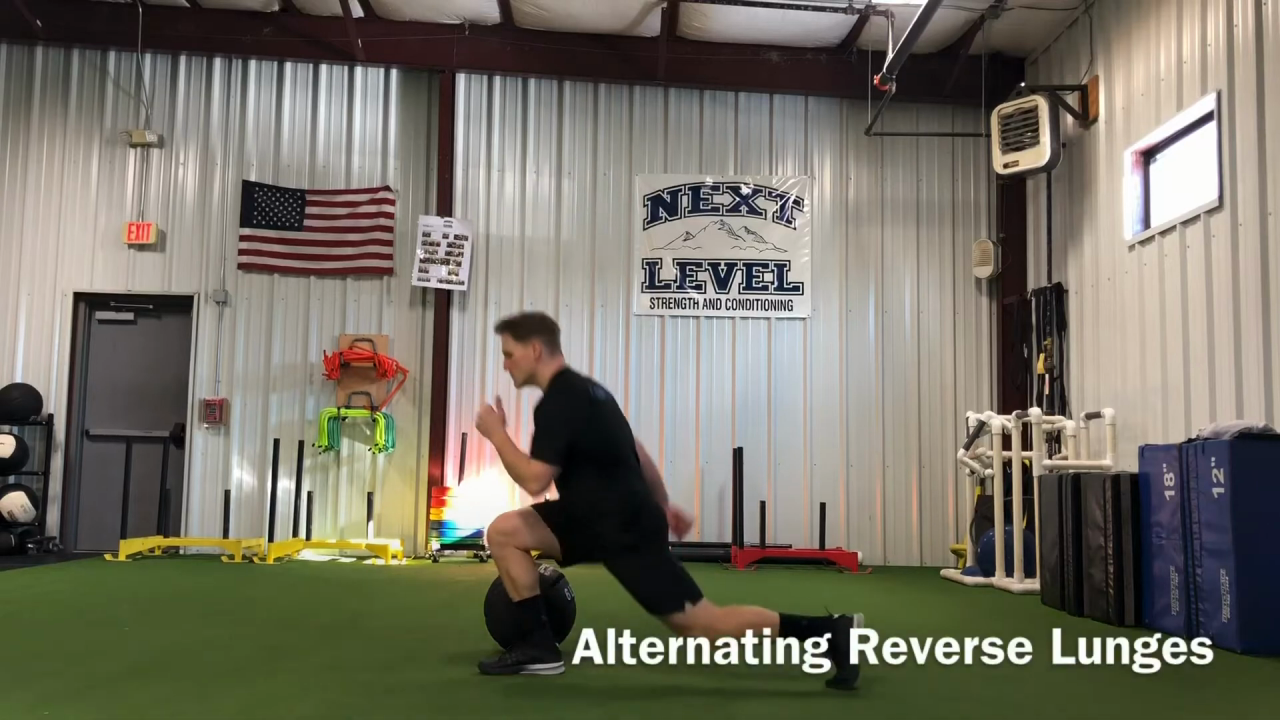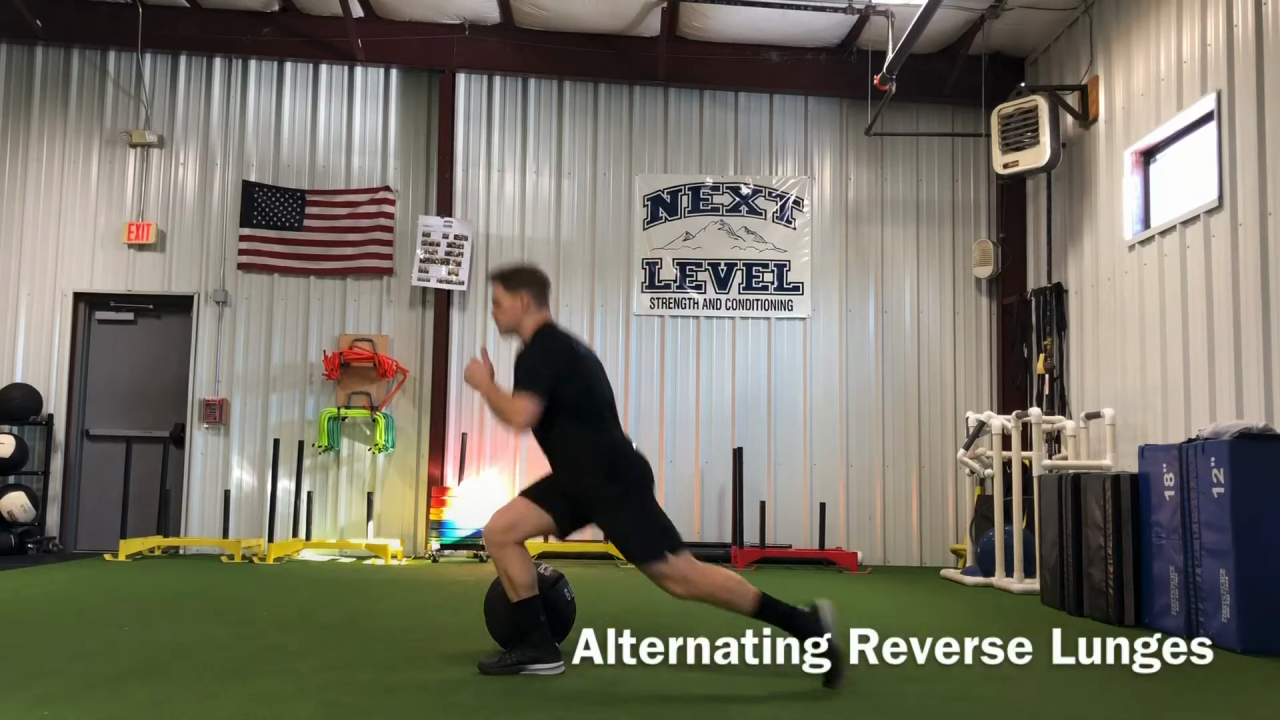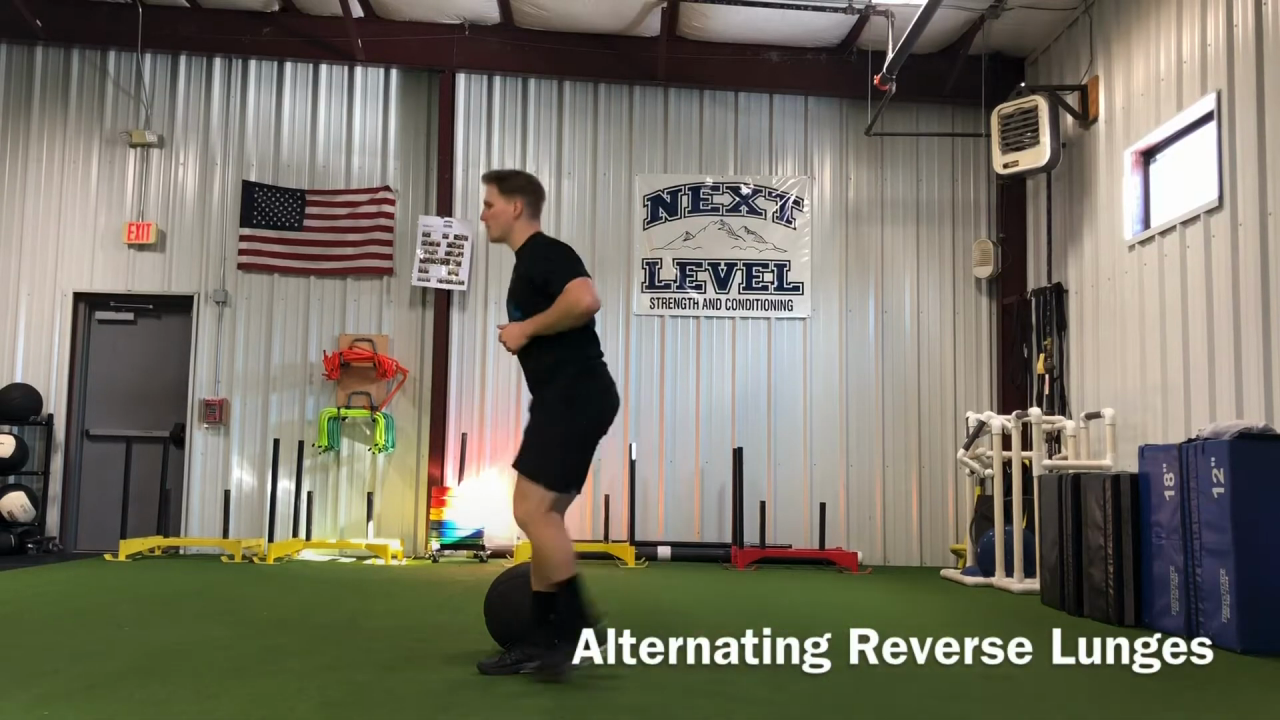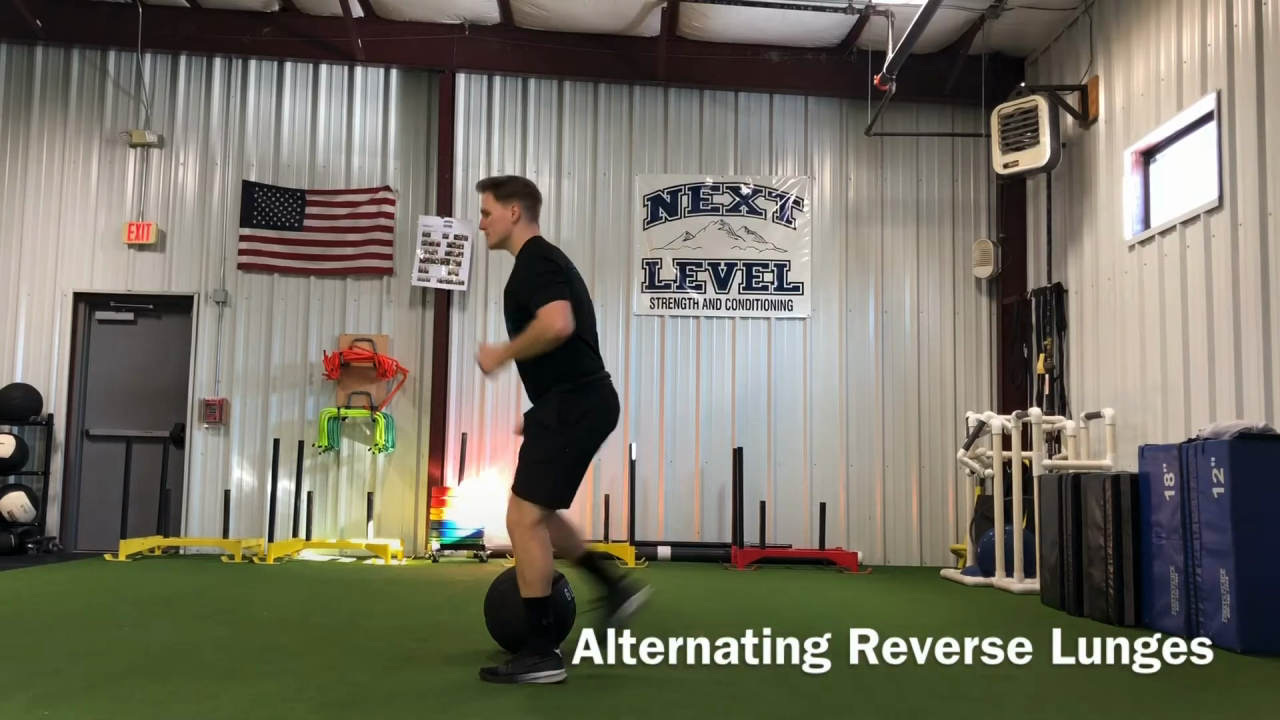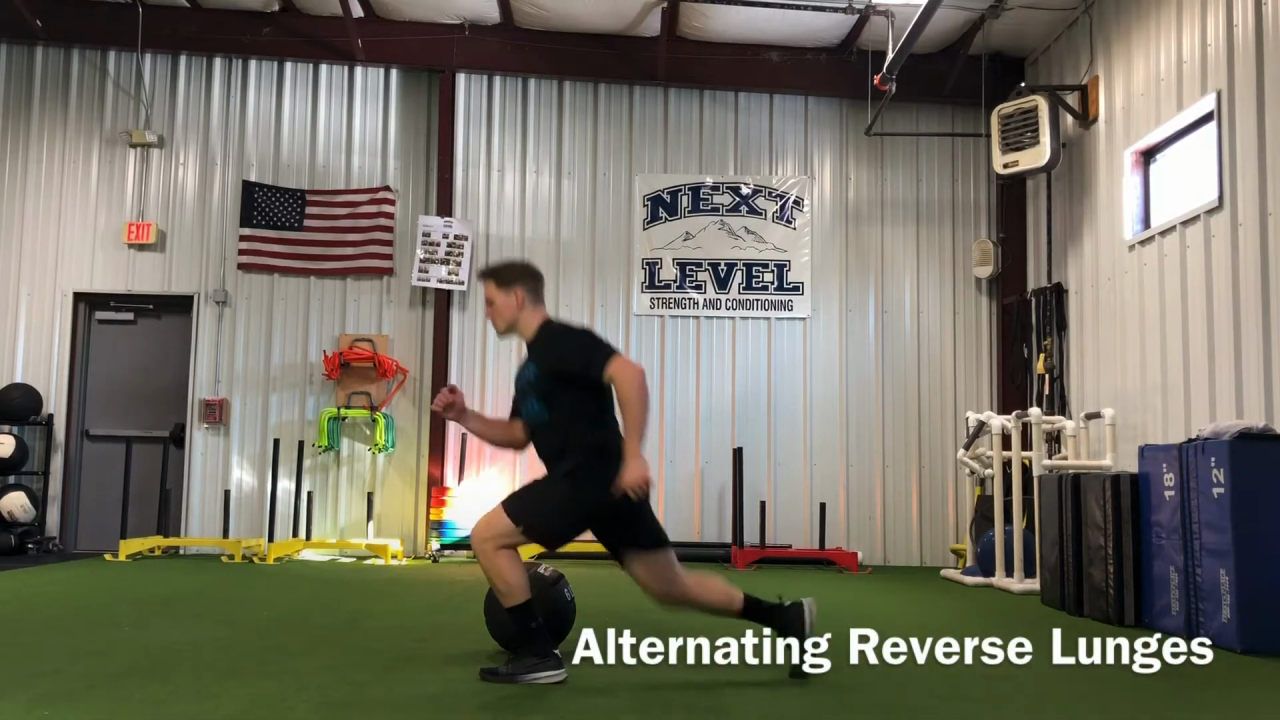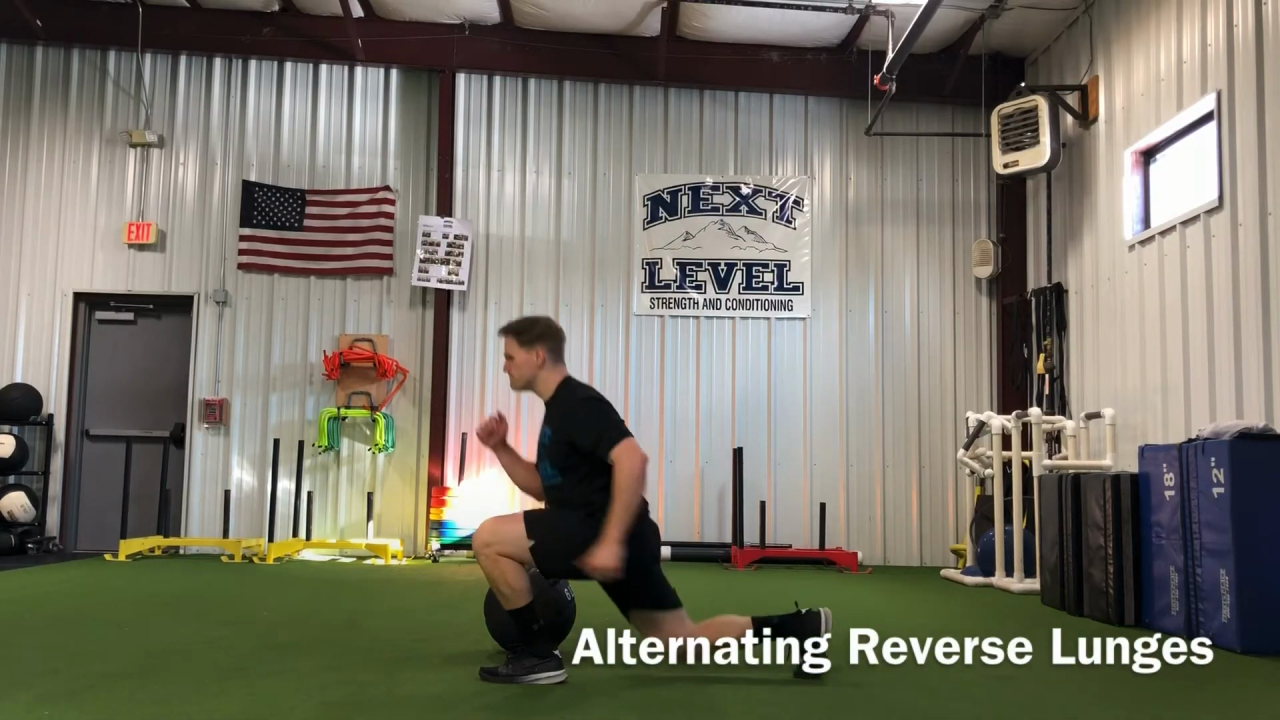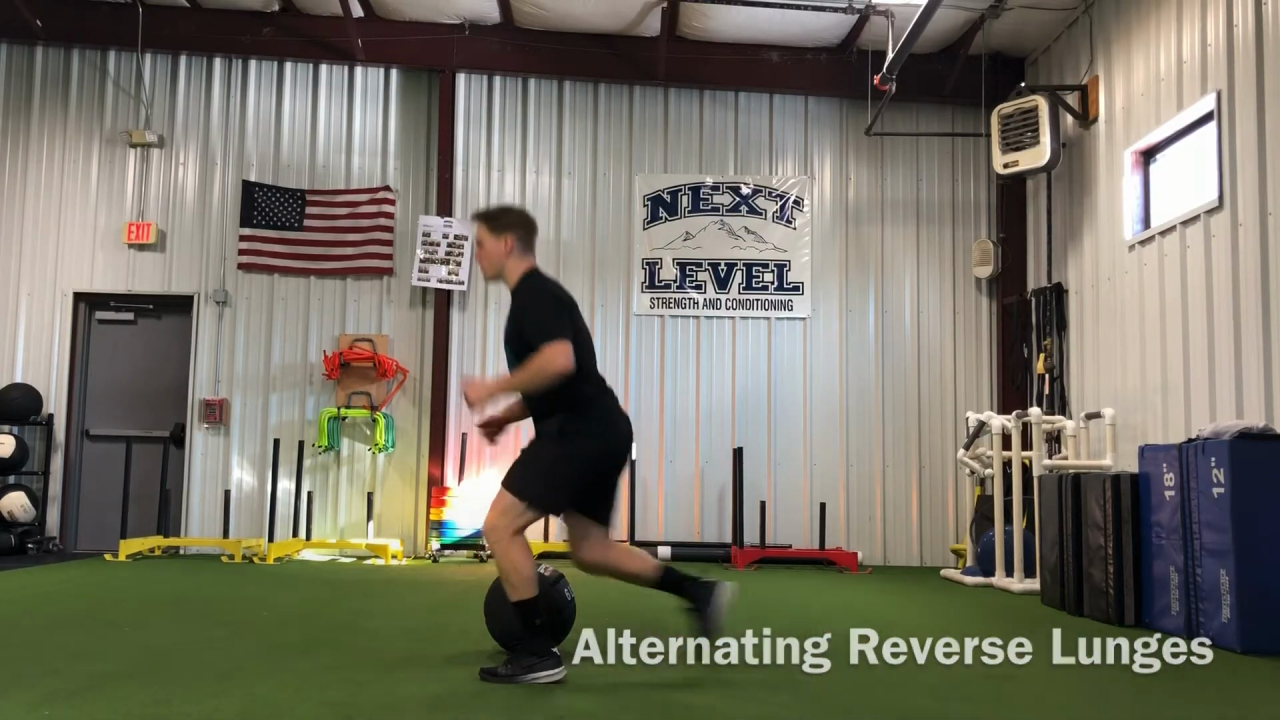
dt=0.3s
person 1, frame 1
left shoulder: (558, 402)
right shoulder: (580, 390)
left elbow: (536, 480)
right elbow: (639, 454)
left wrist: (496, 434)
right wrist: (663, 505)
left hip: (624, 526)
right hip: (603, 517)
left knee: (702, 622)
right knee: (503, 534)
left ankle: (830, 633)
right ankle: (539, 647)
person 1, frame 2
left shoulder: (541, 351)
right shoulder: (560, 348)
left elbow: (519, 415)
left wrist: (484, 385)
left hip: (612, 477)
right hip: (583, 476)
left knee: (681, 574)
right knee: (501, 531)
left ankle: (804, 622)
right ankle: (538, 646)
person 1, frame 3
left shoulder: (545, 252)
right shoulder: (537, 260)
left elbow: (586, 300)
left wrist: (527, 329)
left hip: (575, 398)
right hip: (563, 399)
left knee: (536, 510)
right knee: (539, 514)
left ankle: (575, 629)
right ankle: (546, 636)
person 1, frame 4
left shoulder: (534, 262)
right shoulder: (546, 263)
left elbow: (558, 325)
left wrist: (502, 353)
right wrist: (538, 412)
left hip: (570, 409)
right hip: (573, 407)
left knee: (524, 520)
right knee: (537, 517)
left ankle: (540, 652)
right ankle: (614, 587)
person 1, frame 5
left shoulder: (563, 340)
right shoulder: (533, 361)
left elbow: (629, 374)
right elbow: (514, 435)
left wrist: (632, 455)
right wrist: (463, 416)
left hip: (593, 474)
right hip: (593, 478)
left knee: (486, 536)
right knee: (670, 585)
left ankle: (539, 654)
right ankle: (785, 617)
person 1, frame 6
left shoulder: (578, 405)
right shoulder: (557, 412)
left elbow: (632, 460)
right elbow: (542, 487)
left wrist: (610, 541)
right wrist: (501, 450)
left hip: (603, 532)
right hip: (616, 534)
left knee: (489, 540)
right knee: (683, 639)
left ankle: (537, 653)
right ankle: (803, 627)
person 1, frame 7
left shoulder: (534, 297)
right shoulder: (538, 295)
left elbow: (562, 362)
left wrist: (496, 388)
right wrist: (507, 415)
left hip: (581, 435)
right hip: (601, 432)
left knee: (499, 528)
right knee: (588, 545)
left ankle: (536, 653)
right ankle: (699, 591)
